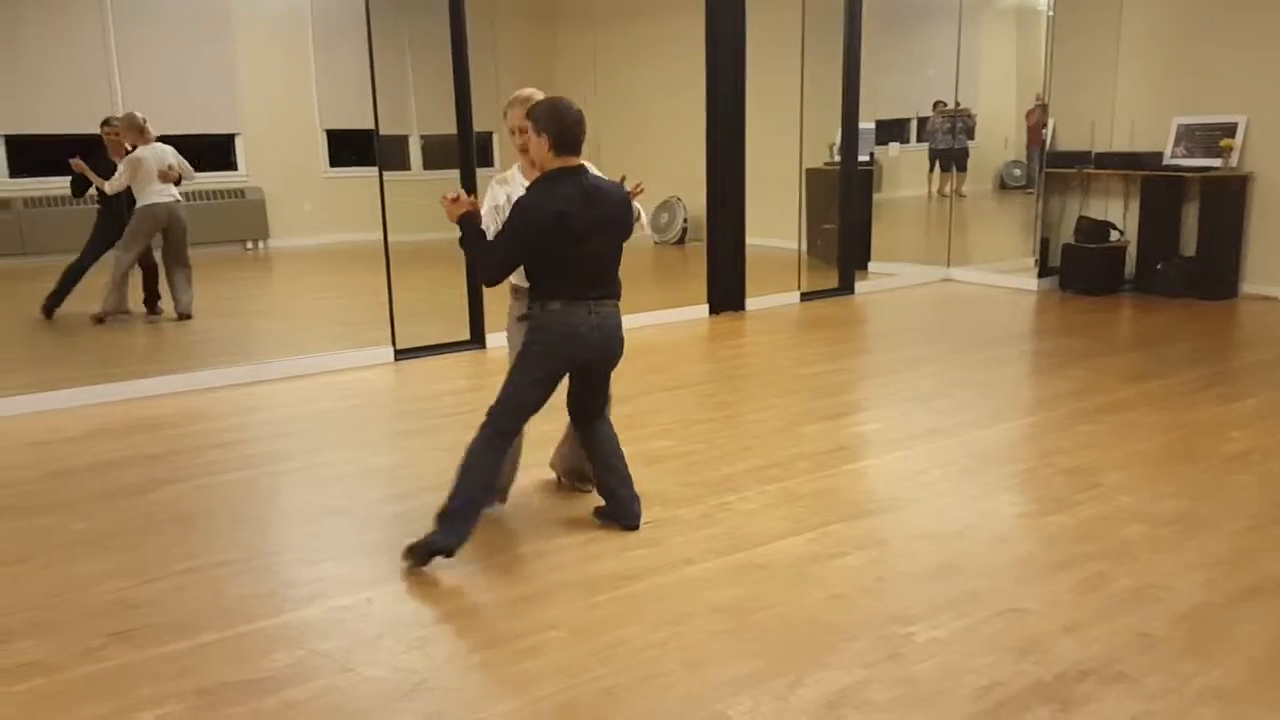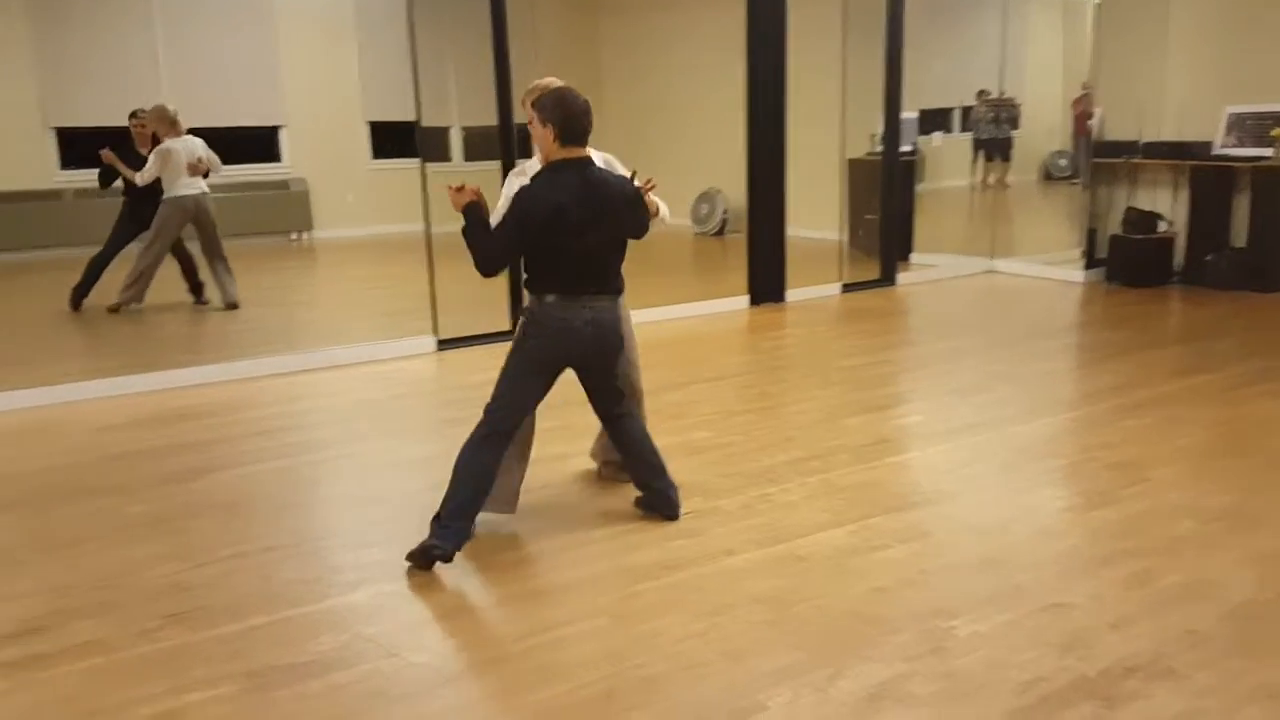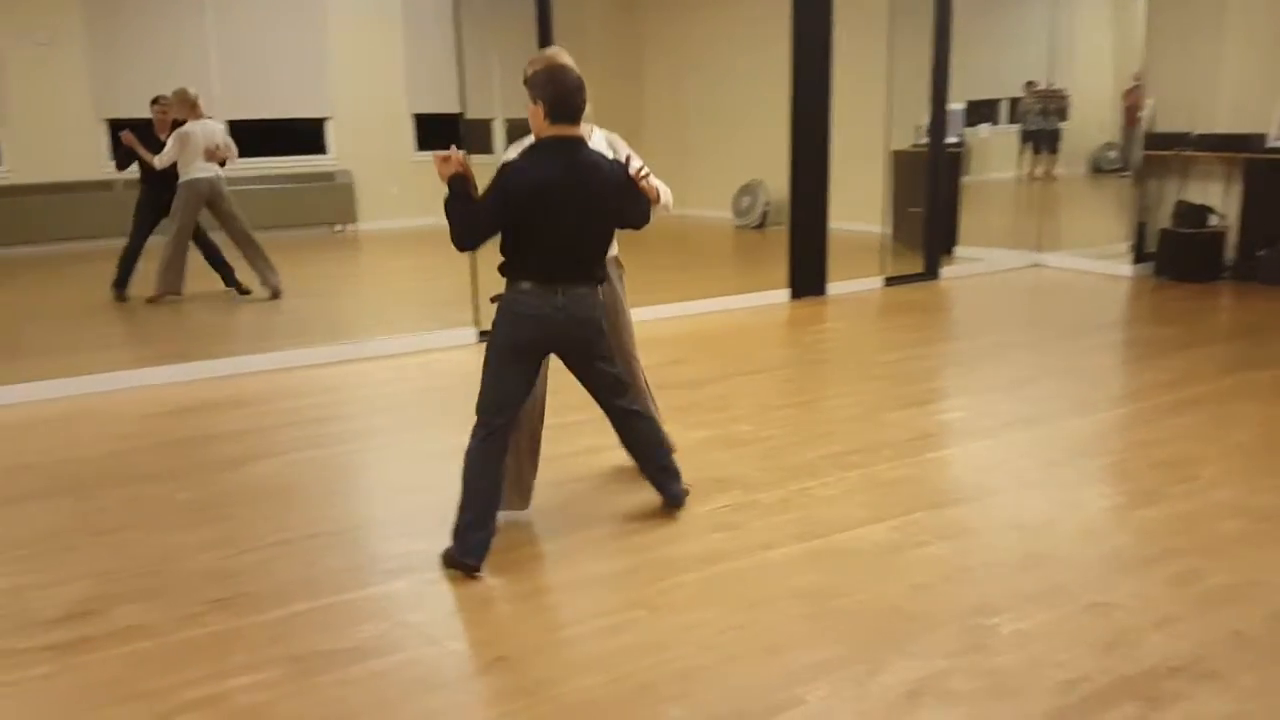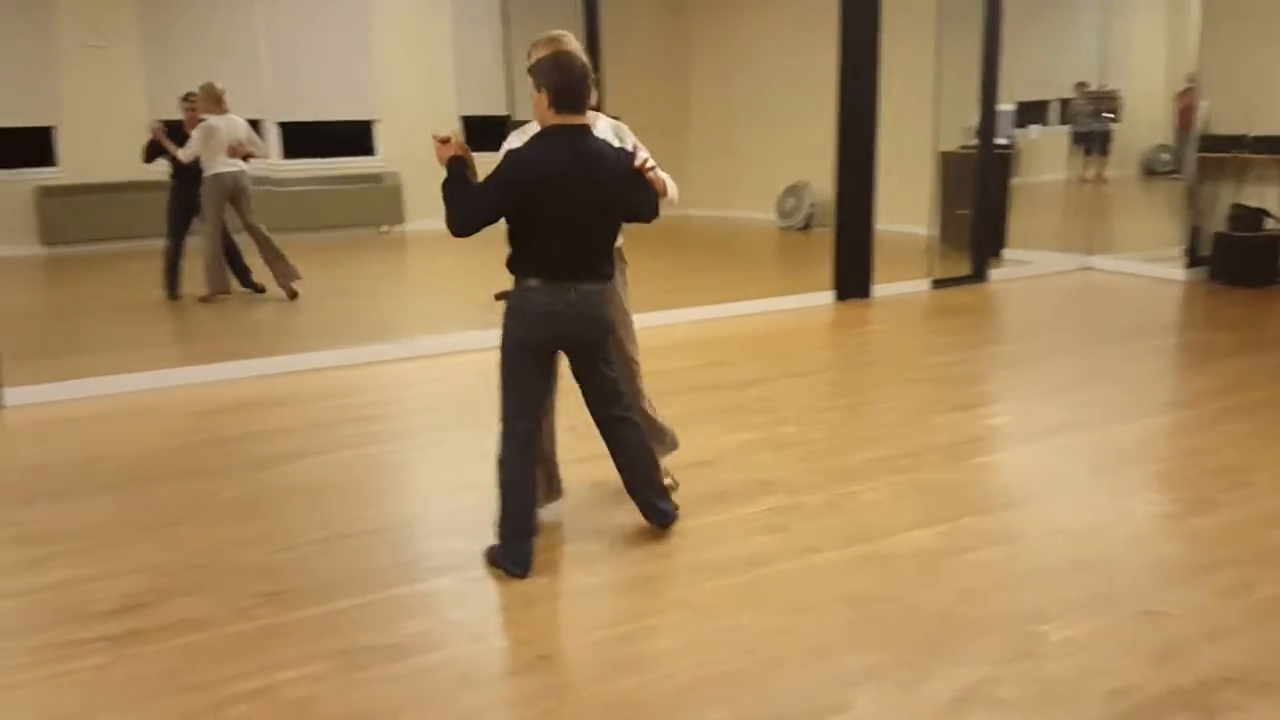
dt=0.2s
person 1, frame 1
left shoulder: (535, 205)
right shoulder: (612, 195)
left elbow: (490, 271)
left wrist: (467, 221)
left hip: (556, 325)
right hip: (608, 323)
left knee: (498, 428)
right knee: (591, 415)
left ankle: (448, 532)
right ankle: (624, 506)
person 1, frame 2
left shoulder: (537, 196)
right shoulder: (618, 188)
left elbow: (490, 261)
right elbow: (637, 226)
left wrist: (472, 212)
left hip: (552, 321)
right hip: (604, 318)
left knee: (495, 428)
right knee: (617, 409)
left ankle: (445, 537)
right ankle: (662, 495)
person 1, frame 3
left shoulder: (518, 174)
right shoulder: (607, 173)
left elbow: (466, 236)
right elbow: (636, 216)
left wrist: (457, 184)
right wrist: (637, 186)
left hip: (524, 308)
right hip: (581, 306)
left knee: (493, 426)
right knee: (622, 402)
left ankle: (468, 546)
right ankle: (671, 486)
person 1, frame 4
left shoulder: (523, 163)
right shoulder: (615, 162)
left elbow: (463, 221)
right elbow: (645, 209)
left wrist: (456, 167)
right wrist: (643, 175)
left hip: (535, 304)
right hip: (592, 302)
left knee: (521, 430)
right knee: (616, 410)
left ankle: (515, 549)
right ankle: (658, 506)
person 2, frame 1
left shoulder: (583, 176)
right shoulder: (502, 189)
left elbow: (630, 220)
left wrist: (627, 205)
right hip: (530, 301)
left ankle: (574, 465)
person 2, frame 2
left shoulder: (604, 166)
right shoulder: (523, 178)
left elbow: (658, 215)
left wrist: (646, 203)
left knee: (626, 383)
left ankle: (614, 456)
right ankle: (490, 494)
person 2, frame 3
left shoulder: (606, 144)
right shoulder: (522, 154)
left elbow: (662, 199)
left wrist: (646, 186)
left hip: (599, 274)
left knee: (625, 369)
right ankle: (506, 490)
person 2, frame 4
left shoulder: (612, 133)
right shoulder: (524, 141)
left elbow: (668, 193)
left wrist: (652, 178)
left knee: (623, 368)
left ankle: (650, 454)
right ankle: (535, 485)
person 3, frame 1
left shoulder: (133, 159)
right shoulder: (168, 150)
left elbow: (111, 188)
right elbow: (190, 174)
left wrist: (85, 170)
left hip: (149, 210)
right hip: (174, 207)
left knee: (124, 255)
right knee: (177, 261)
left ankle: (112, 307)
right ankle: (184, 307)
person 3, frame 2
left shoulder: (163, 150)
right shoulder: (198, 142)
left elbow: (141, 180)
right elbow: (218, 167)
left wrist: (116, 162)
left hip: (177, 202)
right hip: (202, 199)
left knee: (152, 249)
right knee: (214, 251)
left ankle: (127, 297)
right ankle: (230, 296)
person 3, frame 3
left shoulder: (182, 133)
right shoulder: (216, 127)
left elbow: (159, 163)
right elbow: (233, 154)
left wrist: (135, 145)
left hip: (191, 186)
right hip: (215, 182)
left knee: (178, 237)
right knee: (241, 233)
left ankle: (166, 288)
right ankle: (271, 282)
person 3, frame 4
left shoulder: (205, 127)
right shoulder: (240, 123)
left elbow: (184, 156)
right elbow: (261, 150)
left wrist: (162, 139)
left hip: (215, 179)
right hip: (239, 177)
left knee: (213, 234)
right knee: (256, 229)
left ankle: (216, 287)
right ankle: (286, 279)
person 4, frame 1
right shoulder: (96, 163)
left elbow: (165, 174)
right elbow: (77, 192)
left wrist: (172, 175)
right wrist: (78, 173)
left hip: (133, 216)
right hip: (108, 218)
left knee: (147, 262)
right knee: (84, 261)
left ankle: (152, 302)
right ankle: (52, 301)
person 4, frame 2
right shoulder: (124, 154)
right elbow: (104, 183)
right wrist: (108, 164)
left hip: (158, 208)
right hip: (133, 210)
left knee: (181, 252)
right knee: (108, 252)
left ankle: (197, 291)
right ankle: (78, 294)
person 4, frame 3
right shoulder: (143, 139)
right elbow: (121, 165)
right wrist: (127, 146)
left hip: (177, 195)
right hip: (151, 196)
left knee: (201, 239)
right knee: (135, 242)
left ankle: (231, 279)
right ankle: (120, 286)
person 4, frame 4
right shoulder: (172, 135)
right elbow: (148, 158)
right wrist: (156, 139)
right hip: (181, 193)
left knee: (223, 237)
right knee: (175, 240)
left ankle: (246, 279)
right ankle: (171, 285)
